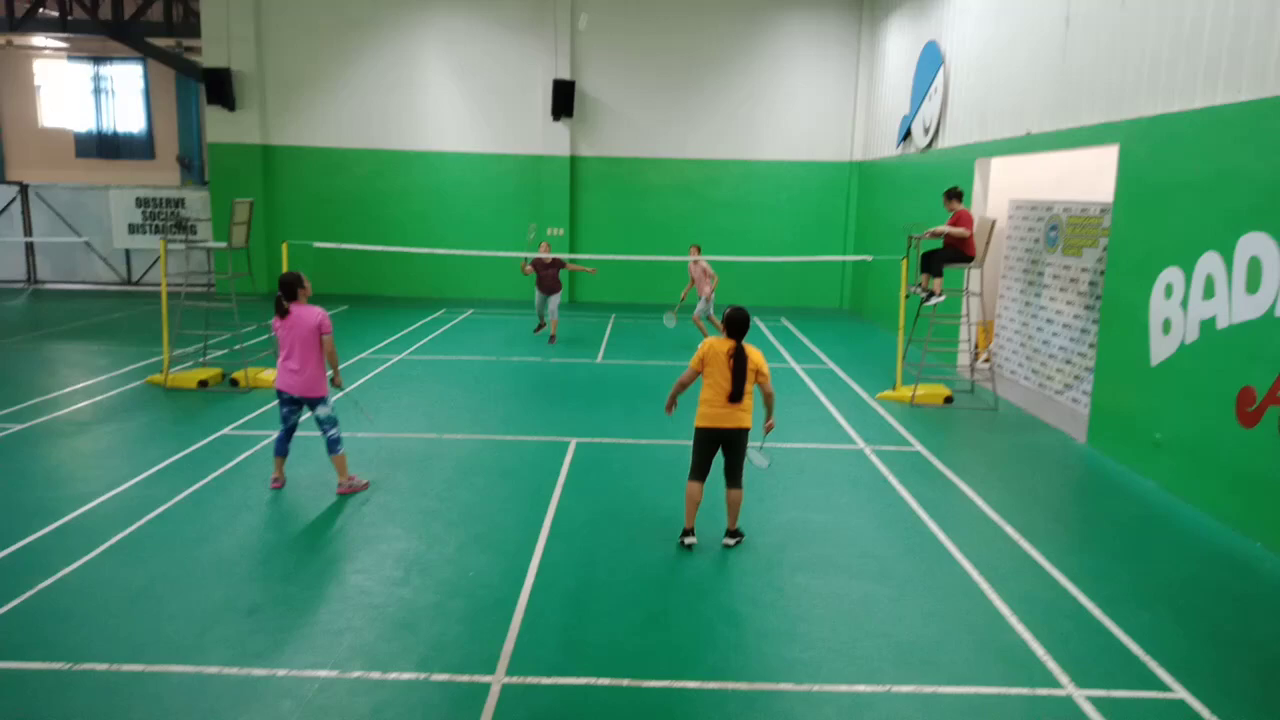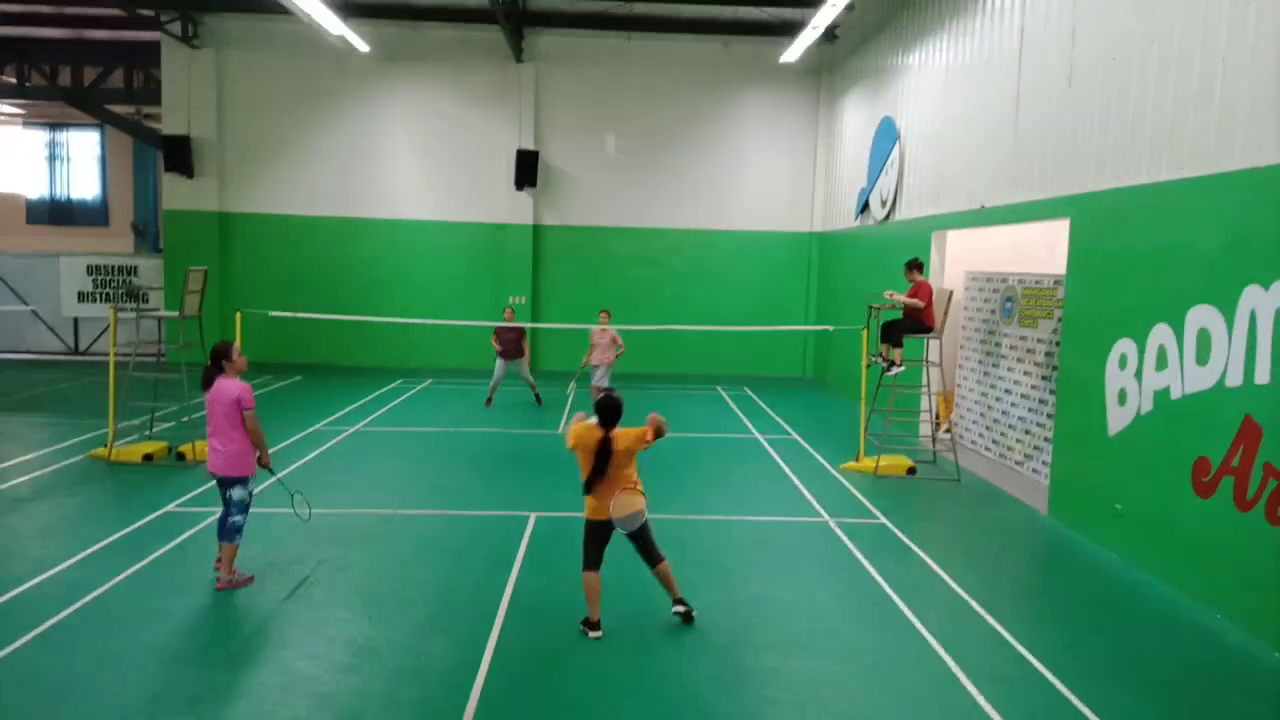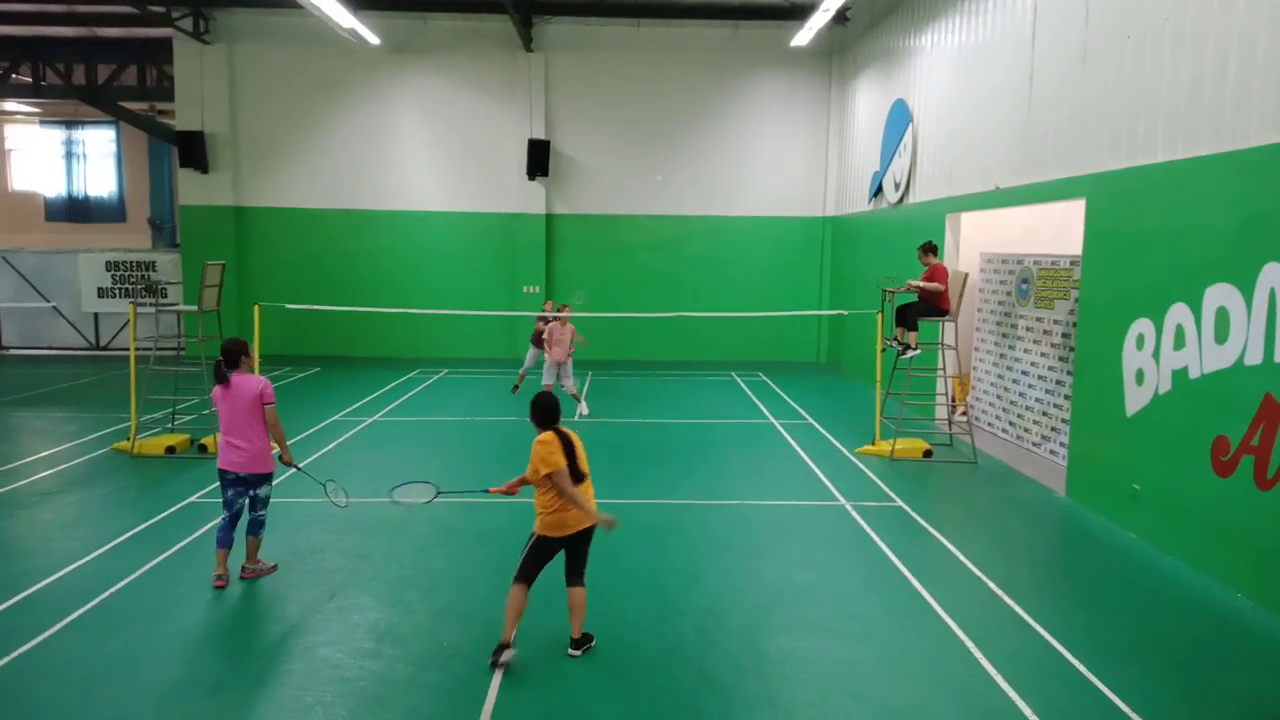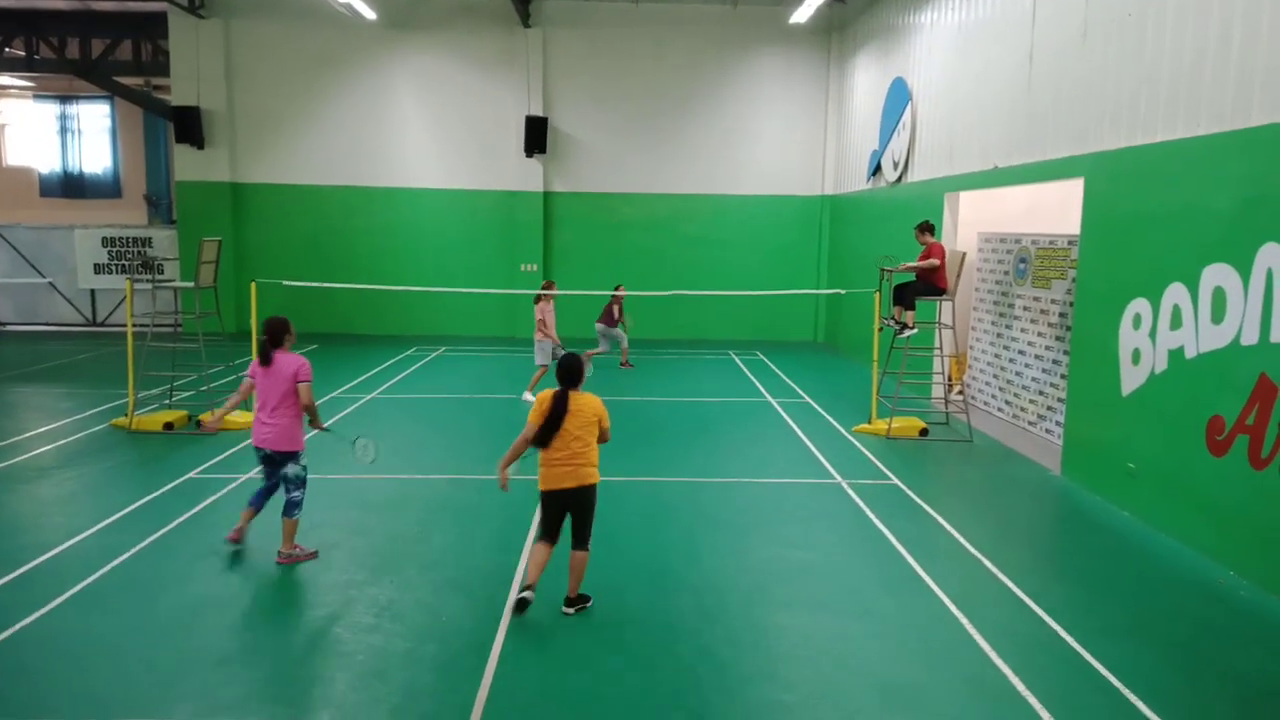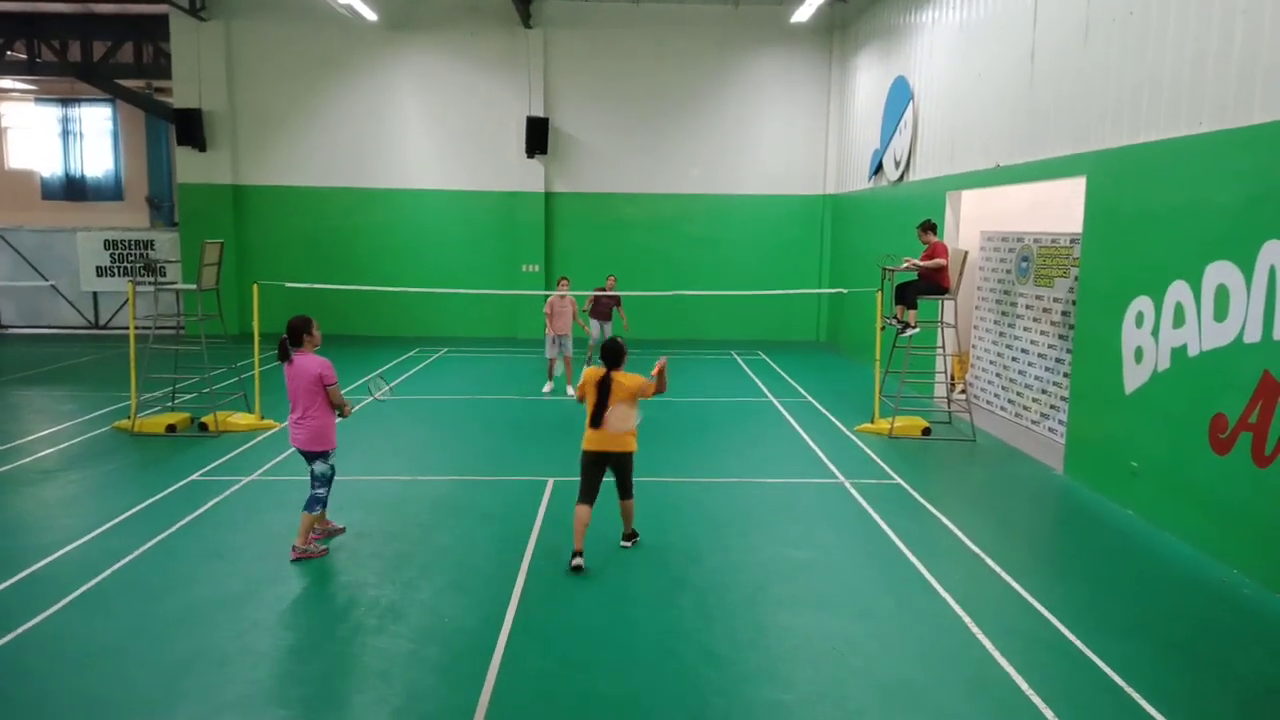
dt=0.7s
person 1, frame 1
left shoulder: (709, 346)
right shoulder: (754, 355)
left elbow: (687, 378)
right elbow: (767, 392)
left wrist: (671, 398)
right wrist: (769, 417)
left hip: (707, 422)
right hip: (738, 425)
left knee: (697, 476)
right knee: (734, 479)
left ankle: (688, 531)
right ankle: (732, 531)
person 1, frame 2
left shoulder: (582, 434)
right shoulder: (628, 438)
left elbow: (570, 434)
right elbow: (659, 432)
left wrist: (577, 419)
right wrist: (657, 422)
left hip: (597, 513)
left knee: (591, 565)
right knee: (653, 555)
left ankle: (593, 622)
right ankle: (678, 602)
person 1, frame 3
left shoulder: (544, 443)
right shoulder: (568, 437)
left elbow: (566, 485)
left wrist: (593, 514)
right wrist: (522, 480)
left hip: (554, 527)
right hip: (583, 522)
left knee: (522, 578)
right knee: (576, 578)
left ankle: (506, 645)
right ankle: (577, 640)
person 1, frame 4
left shoulder: (545, 399)
right shoulder: (595, 404)
left elbow: (527, 438)
right elbow: (604, 438)
left wrist: (503, 466)
left hip: (550, 481)
right hip: (583, 480)
left knee: (546, 537)
right knee: (581, 541)
left ankle: (528, 587)
right ankle: (573, 599)
person 1, frame 5
left shoulder: (591, 375)
right shoulder: (632, 382)
left elbow: (580, 396)
right elbow: (660, 388)
right wrist: (661, 372)
left hip: (593, 446)
right hip: (622, 447)
left knee: (585, 499)
right knee: (625, 490)
left ankle: (578, 554)
right ankle: (627, 534)
person 2, frame 1
left shoulder: (279, 318)
right shoulder: (318, 315)
right elbow: (329, 351)
right wrist: (336, 375)
left hip: (285, 385)
right hip: (313, 386)
left knee: (286, 429)
right knee: (331, 430)
left ankle: (277, 476)
right ankle: (345, 481)
person 2, frame 2
left shoulder: (212, 389)
right shoulder: (241, 388)
right elbow: (252, 428)
right wrist: (264, 453)
left hip: (218, 462)
right hip: (239, 464)
left knee: (228, 510)
right knee: (238, 516)
left ankle: (222, 558)
right ankle: (226, 575)
person 2, frame 3
left shoulder: (218, 390)
right shoulder: (261, 384)
right elbow: (272, 423)
right wrist: (285, 451)
left hip: (228, 462)
right hip: (258, 462)
left knee: (229, 515)
right knee: (258, 513)
left ankle: (220, 572)
right ankle: (251, 565)
person 2, frame 4
left shoulder: (258, 363)
right shoulder: (300, 363)
left elbow: (241, 395)
right elbow: (307, 401)
left wrist: (218, 416)
right wrist: (316, 420)
left hip: (262, 438)
right hip: (288, 441)
left knee: (269, 484)
right knee: (295, 492)
left ankle: (240, 528)
right ankle: (287, 549)
person 2, frame 5
left shoulder: (289, 364)
right shoulder: (322, 364)
right elbow: (336, 400)
left wrist: (340, 405)
right wrist: (343, 409)
left hip: (299, 435)
right hip: (319, 437)
left knee: (322, 479)
right knee: (319, 488)
left ankle: (321, 525)
right ankle: (302, 545)
